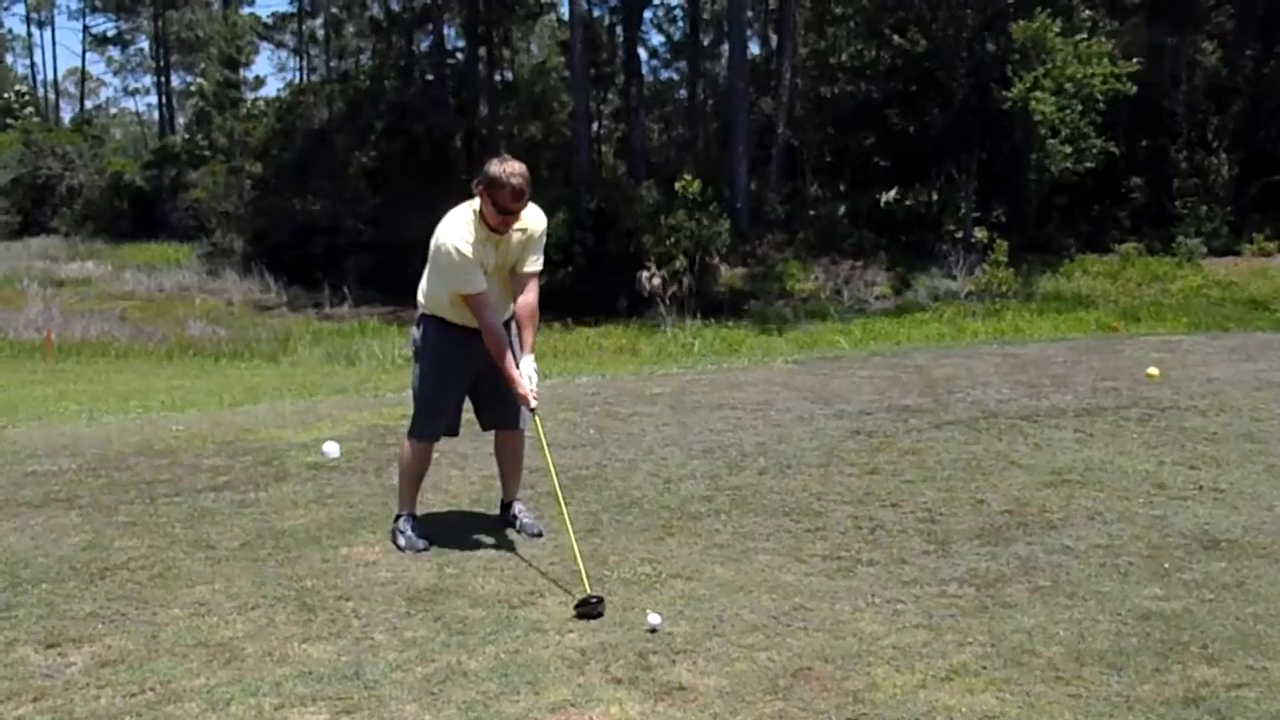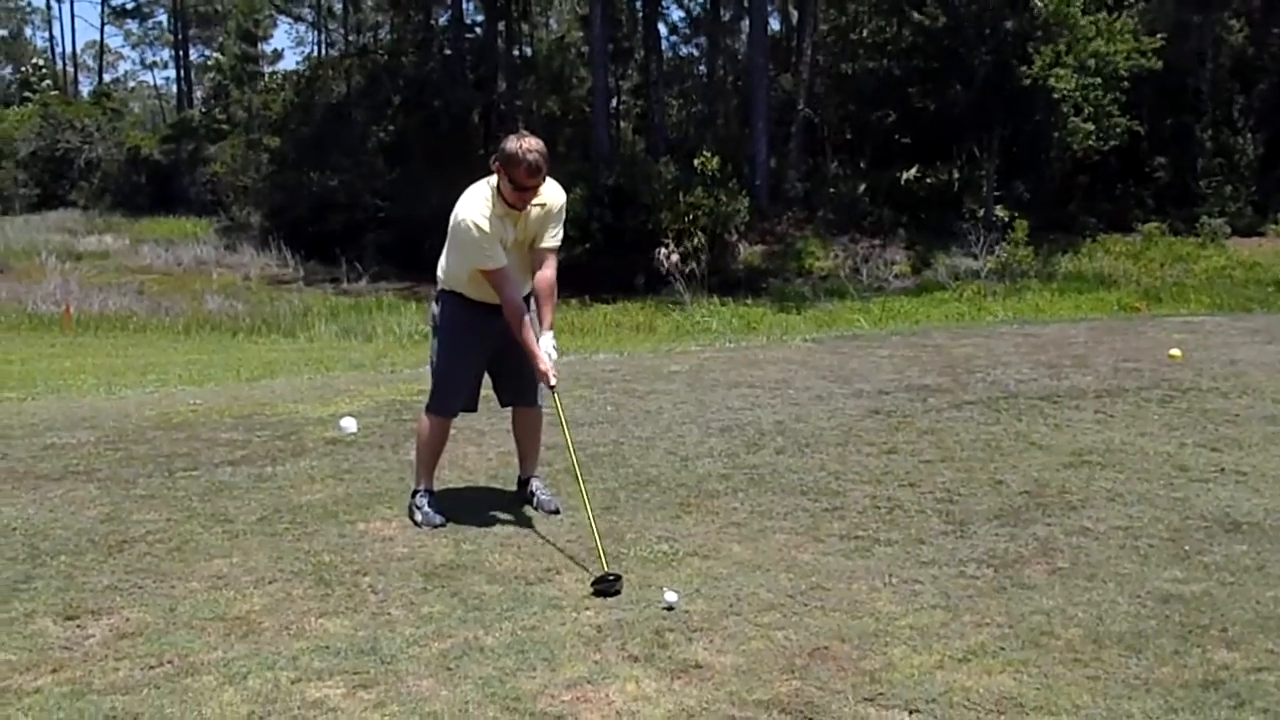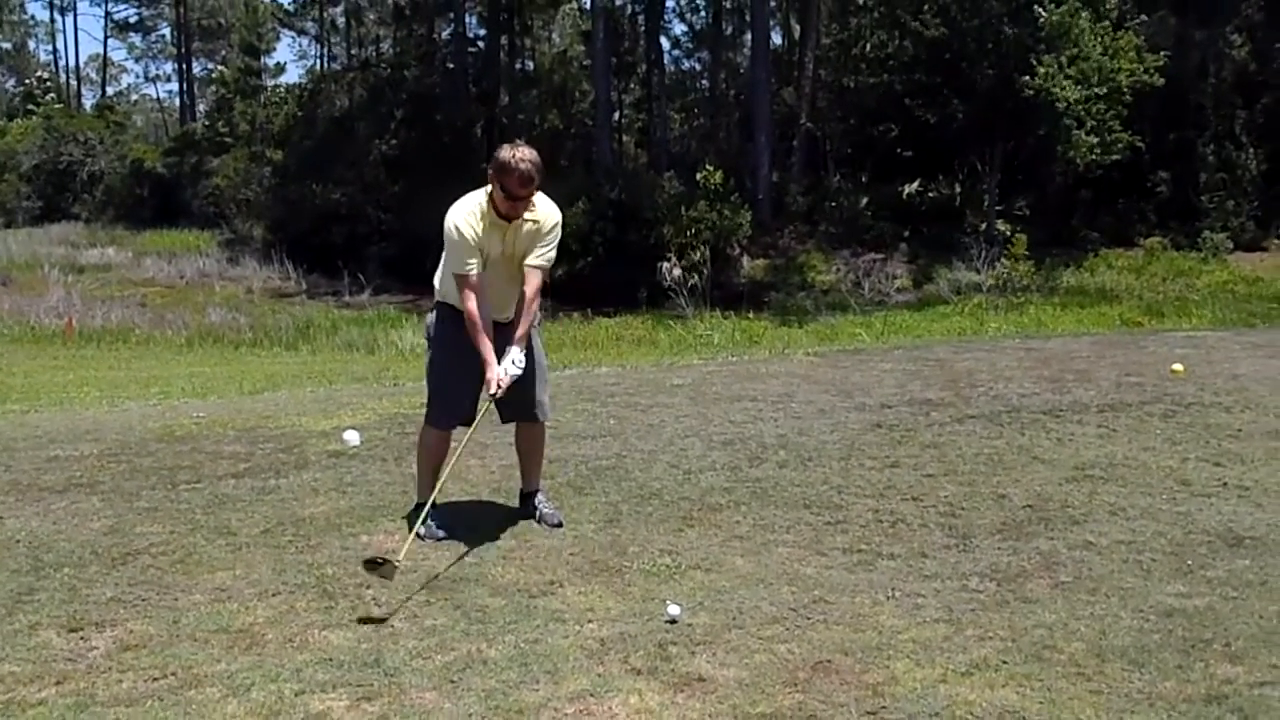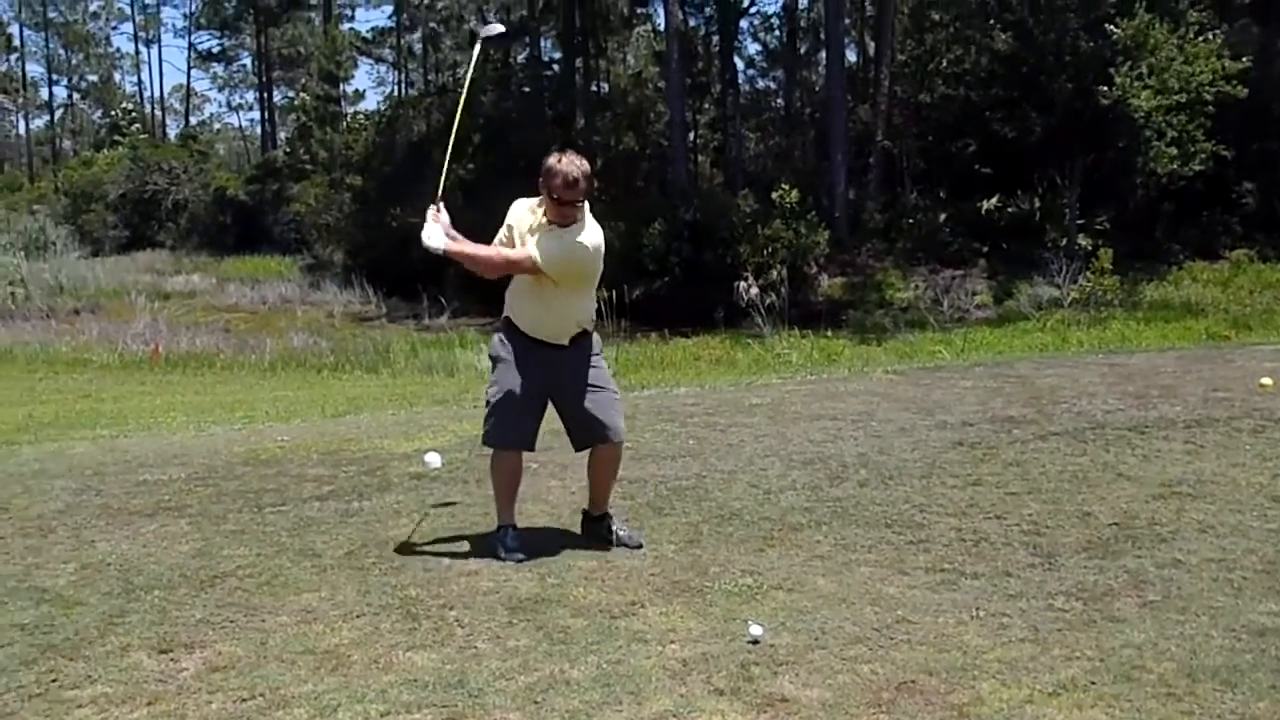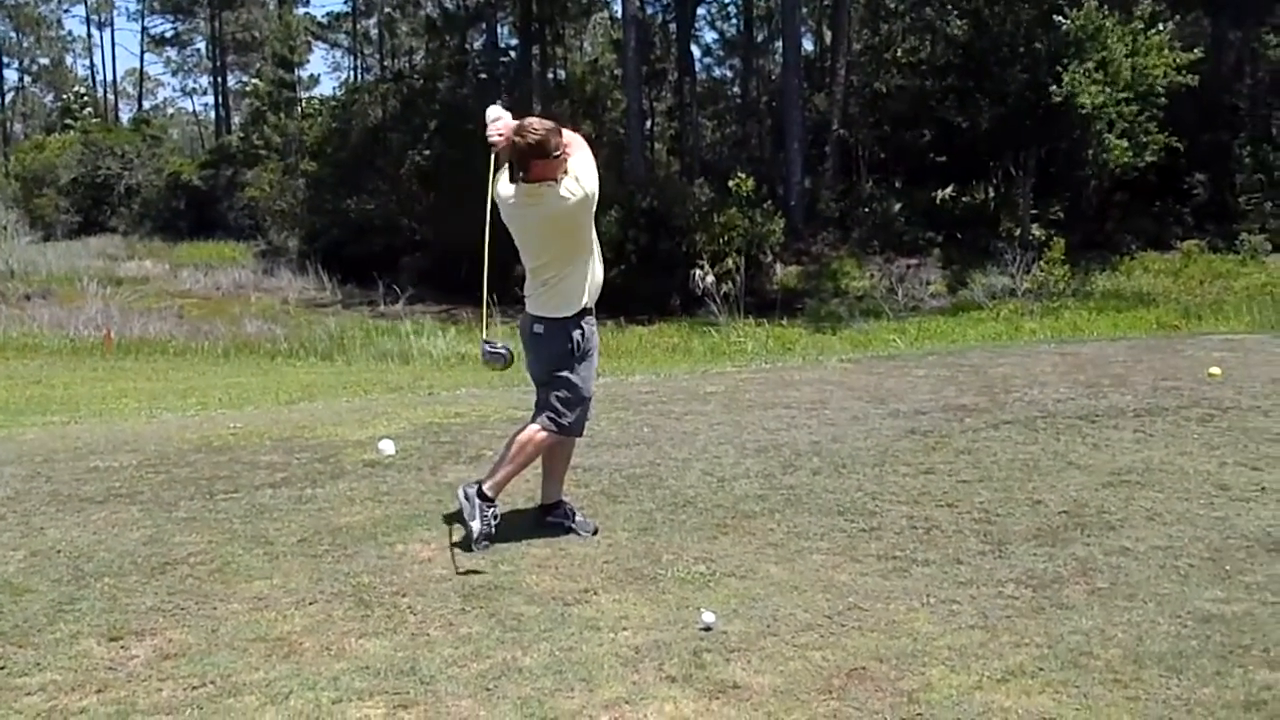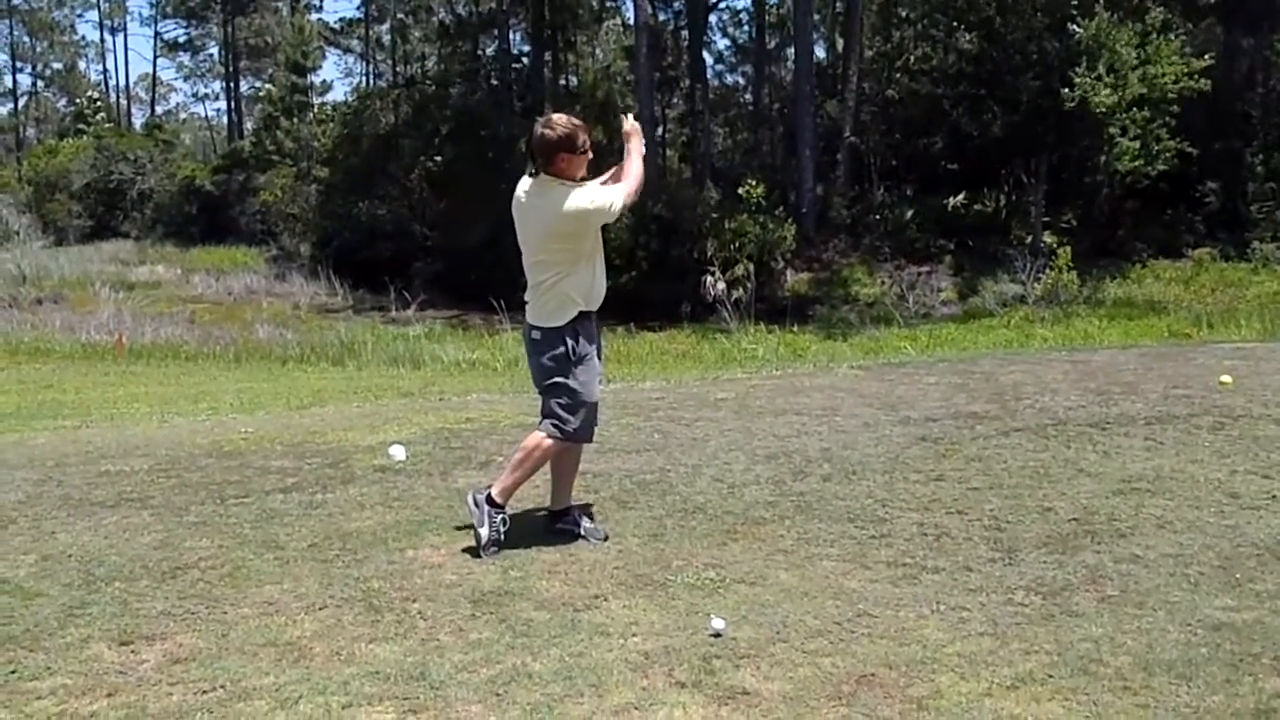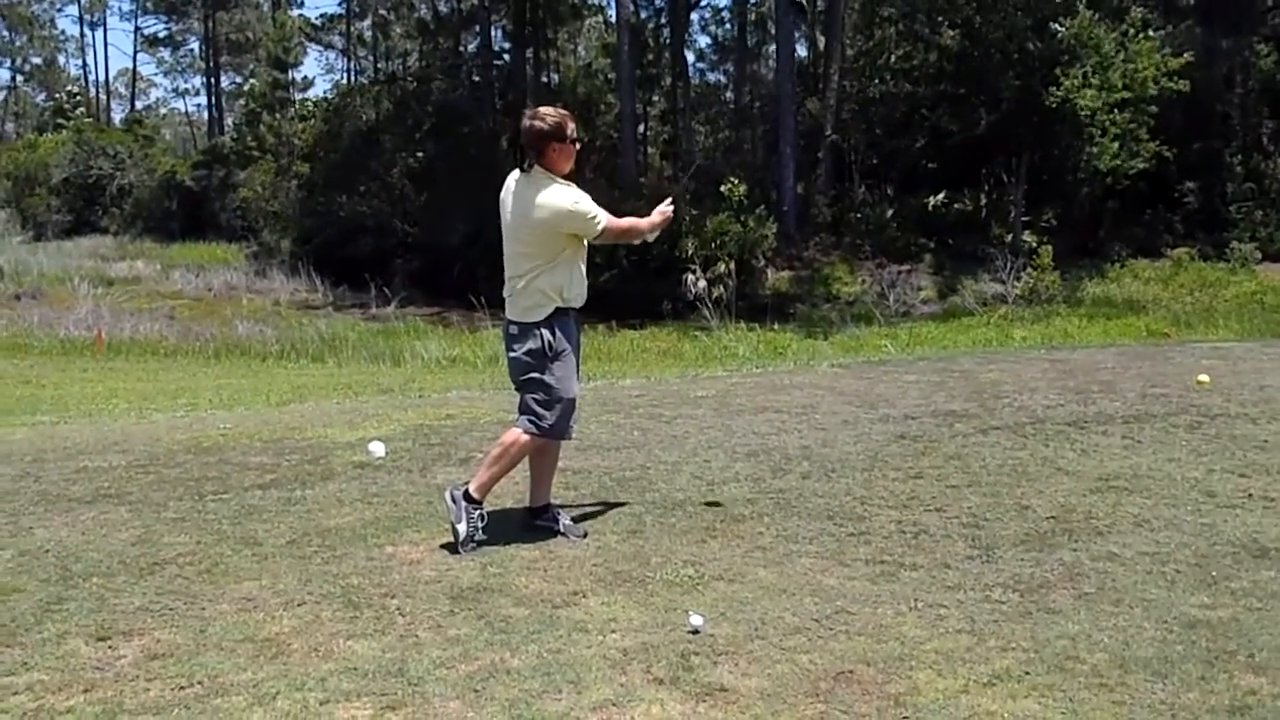
dt=0.7s
person 1, frame 1
left shoulder: (533, 222)
right shoulder: (455, 238)
left elbow: (526, 291)
right elbow: (485, 316)
left wrist: (527, 357)
right wrist: (513, 378)
left hip: (498, 327)
right hip: (445, 329)
left knee: (511, 419)
right knee: (426, 427)
left ankle: (511, 504)
right ankle: (405, 516)
person 1, frame 2
left shoulder: (552, 198)
right shoulder: (473, 214)
left elbow: (544, 268)
right elbow: (507, 291)
left wrist: (546, 333)
right wrist: (534, 354)
left hip: (515, 304)
right hip: (463, 306)
left knee: (528, 396)
right knee: (443, 402)
left ankle: (529, 480)
right ankle: (422, 492)
person 1, frame 3
left shoulder: (547, 215)
right shoulder: (463, 219)
left elbow: (530, 289)
right elbow: (470, 298)
left wrist: (516, 351)
right wrist: (488, 362)
left hip: (515, 321)
right hip: (458, 319)
left knee: (532, 411)
right knee: (441, 416)
left ankle: (531, 494)
right ankle: (424, 505)
person 1, frame 4
left shoulder: (588, 240)
right shoulder: (521, 212)
left elbow: (509, 261)
right elbow: (492, 267)
left wrist: (447, 245)
right wrist: (449, 234)
left hip: (575, 347)
right hip: (518, 342)
left knee: (609, 435)
right knee: (506, 438)
left ankle: (597, 517)
right ankle: (506, 526)
person 1, frame 5
left shoulder: (507, 190)
right shoulder: (574, 196)
left elbow: (514, 161)
right elbow: (578, 143)
left wrist: (511, 138)
right wrist: (515, 130)
left hip: (545, 318)
right hip: (567, 323)
left knee: (565, 416)
right knee: (554, 420)
left ankle: (553, 503)
right ankle: (484, 493)
person 1, frame 6
left shoulder: (527, 190)
right shoulder: (577, 203)
right elbow: (629, 191)
left wrist: (623, 163)
right wrist: (634, 145)
left hip: (554, 321)
right hip: (567, 328)
left knee: (577, 420)
right knee: (563, 424)
left ankle: (562, 510)
right ankle: (492, 500)
person 1, frame 7
left shoulder: (517, 184)
right shoulder: (563, 200)
right elbow: (616, 229)
left wrist: (637, 229)
right wrist: (654, 222)
left hip: (535, 317)
right hip: (545, 323)
left knee: (554, 416)
right knee: (540, 420)
left ankle: (540, 506)
right ankle: (471, 496)
